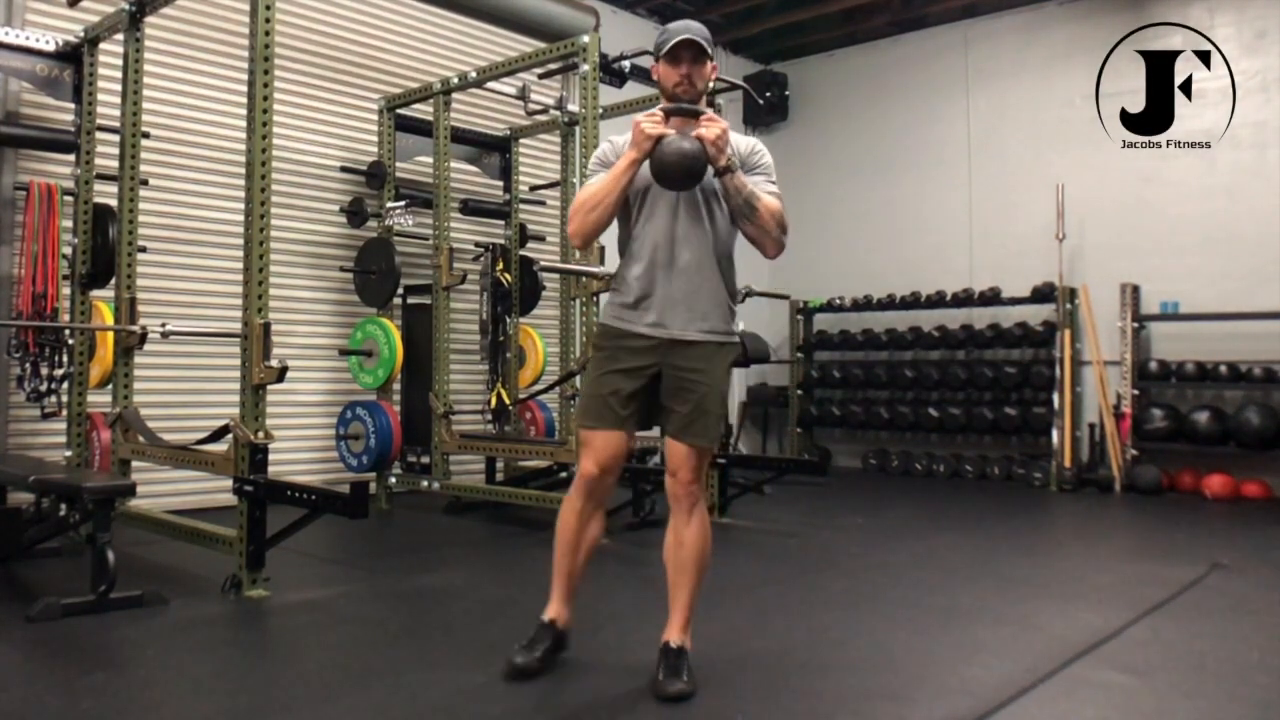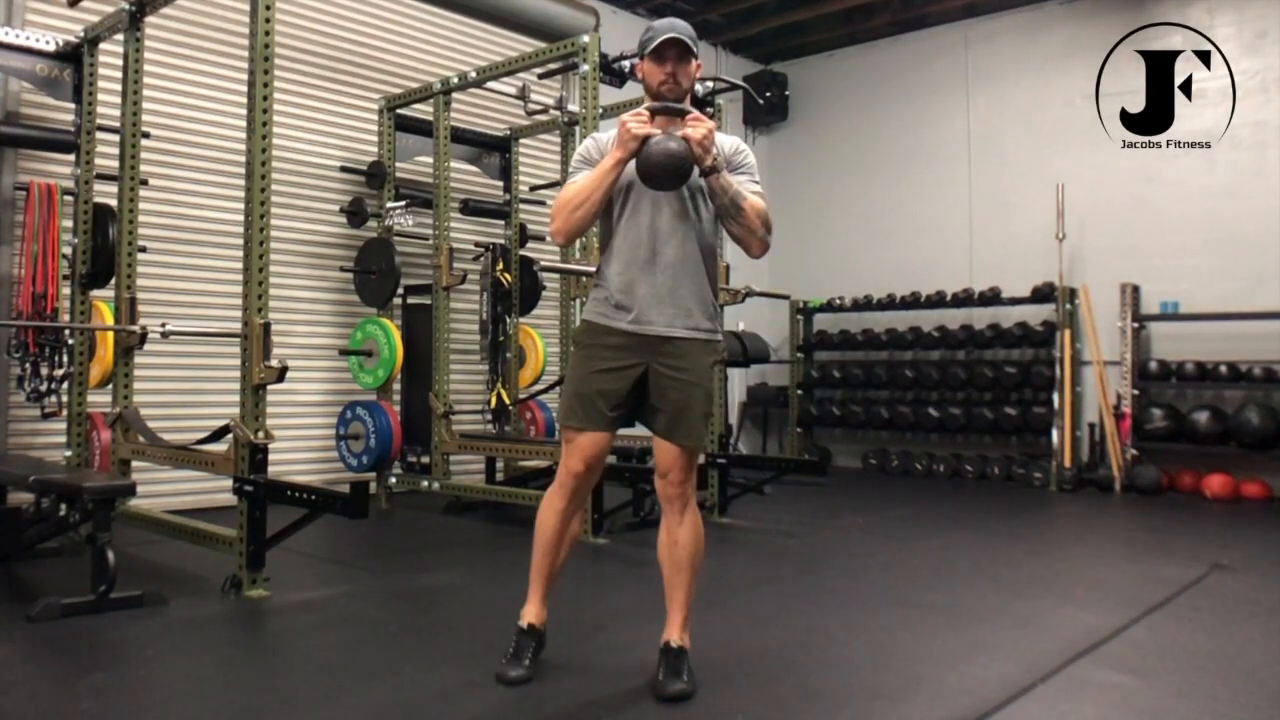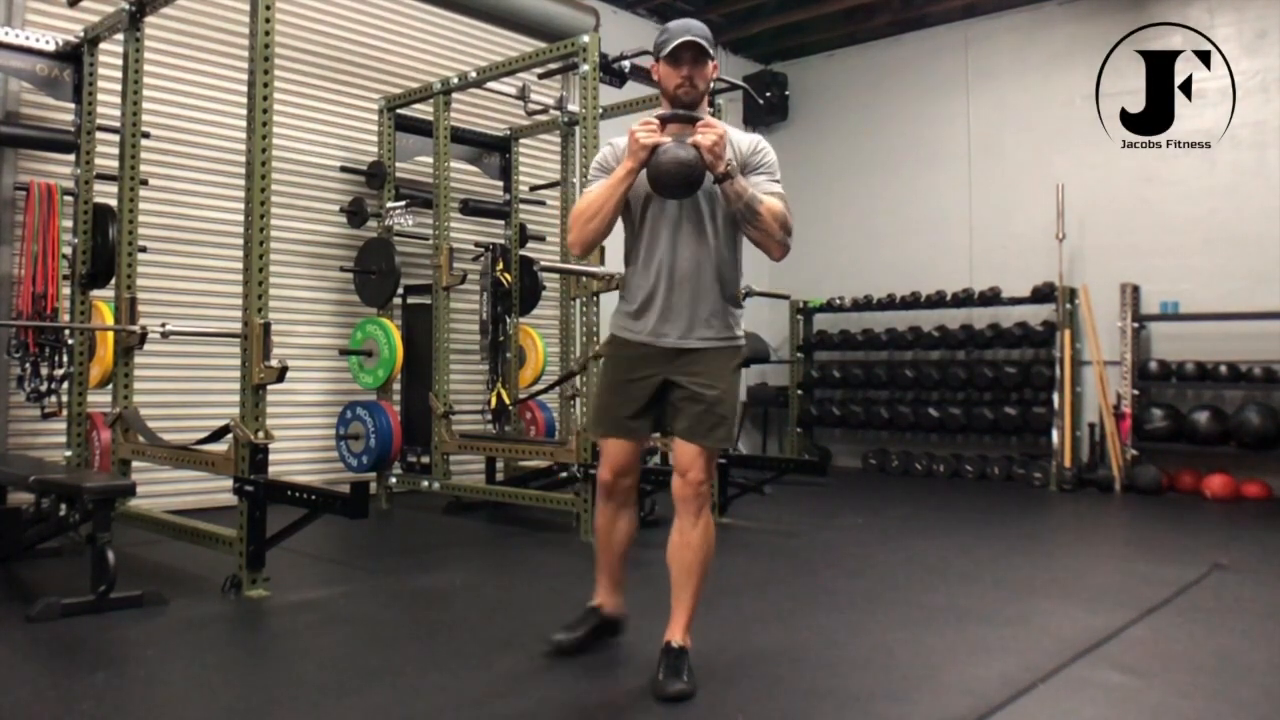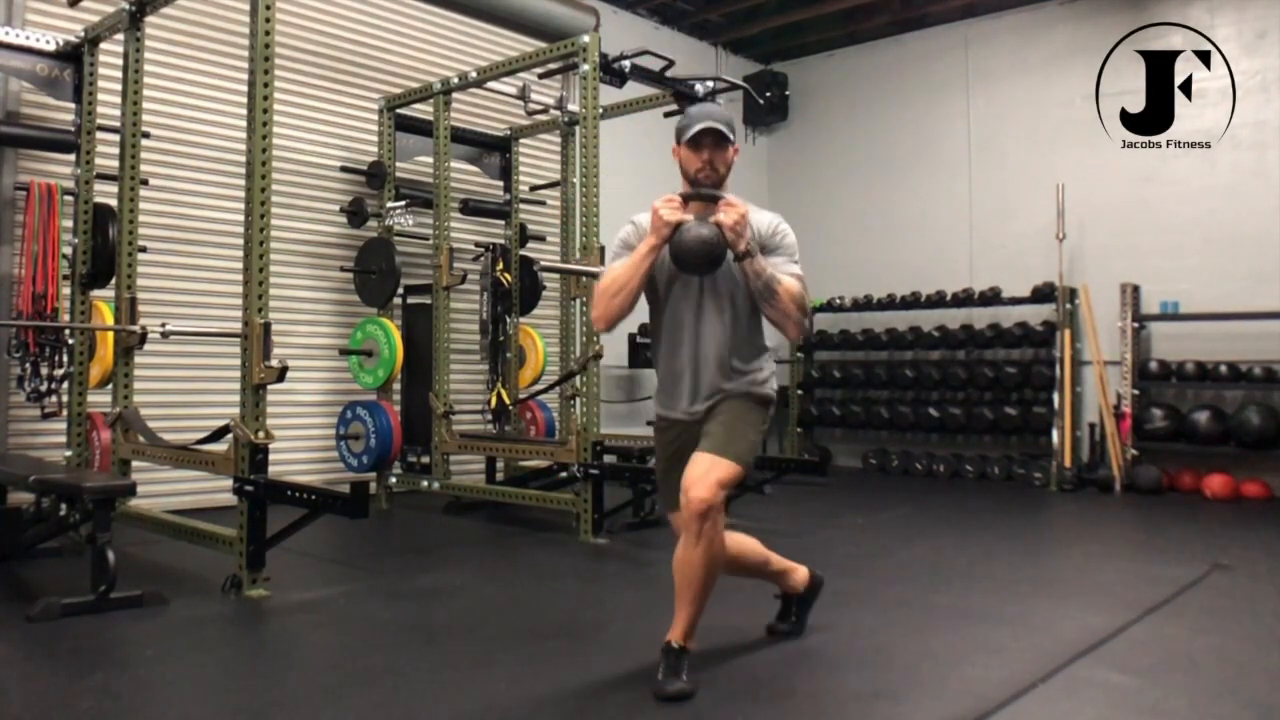
dt=0.5s
person 1, frame 1
left shoulder: (745, 150)
right shoulder: (620, 145)
left elbow: (774, 242)
right elbow: (579, 232)
left wrist: (723, 165)
right wrist: (636, 155)
left hip: (702, 339)
right hip: (625, 330)
left knee: (686, 488)
right knee: (593, 473)
left ankle: (675, 642)
right ankle: (554, 620)
person 1, frame 2
left shoulder: (729, 149)
right shoulder: (603, 143)
left elbow: (758, 241)
right elbow: (562, 229)
left wrist: (709, 164)
right wrist: (620, 154)
left hip: (687, 338)
right hip: (608, 330)
left knee: (676, 487)
right knee: (576, 471)
left ankle: (676, 641)
right ankle: (532, 620)
person 1, frame 3
left shoulder: (748, 149)
right shoulder: (621, 149)
left elbow: (778, 244)
right elbow: (578, 242)
left wrist: (724, 170)
right wrist: (632, 164)
left hip: (708, 345)
right hip: (635, 338)
left knee: (691, 487)
right knee: (613, 477)
left ankle: (676, 642)
right ankle: (606, 605)
person 1, frame 4
left shoulder: (767, 228)
right shoulder: (642, 227)
left elbow: (796, 323)
right elbow: (603, 315)
left wrist: (743, 249)
right wrist: (655, 242)
left hip: (739, 395)
right hip: (677, 405)
left knee: (700, 499)
right knee: (698, 533)
left ankle: (678, 646)
right ankle: (797, 580)
